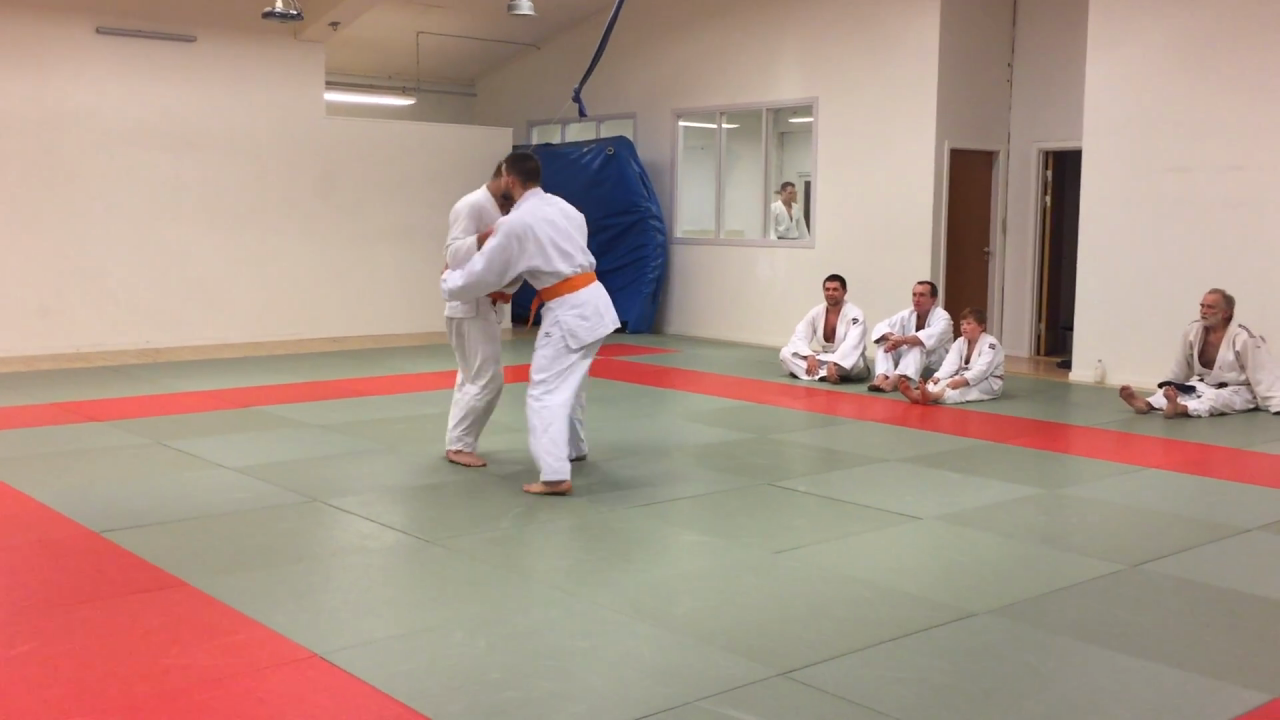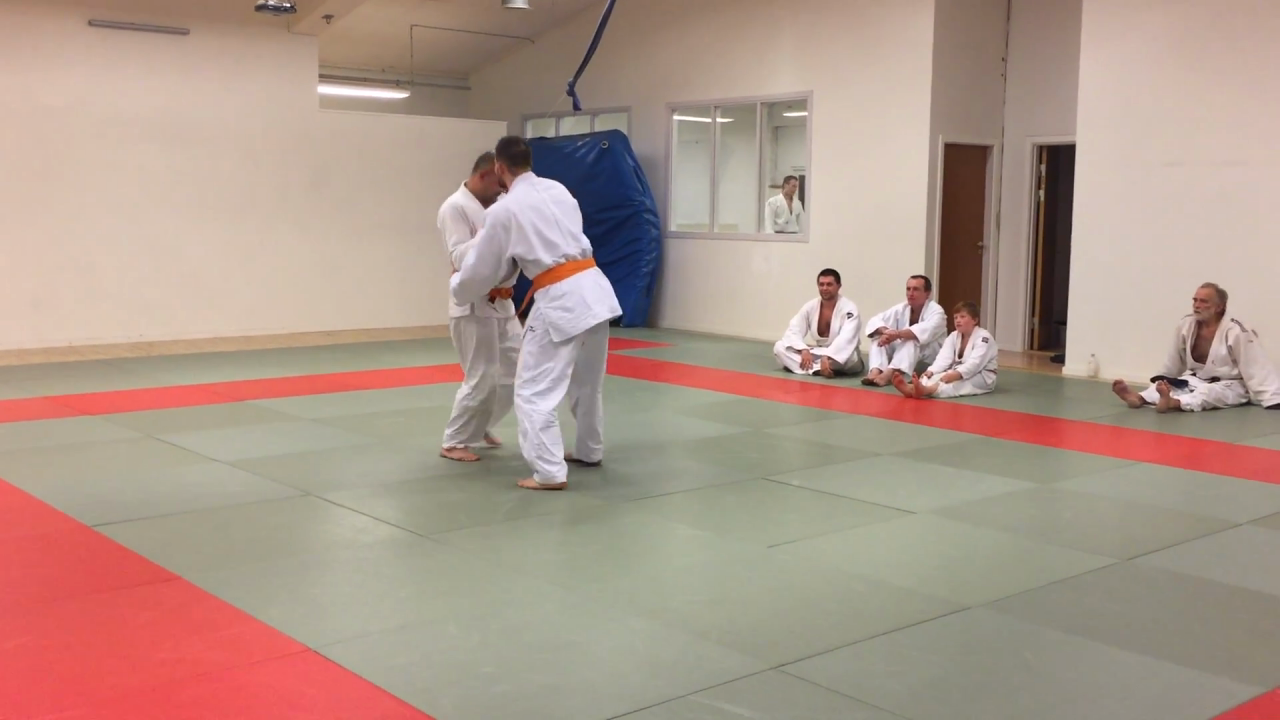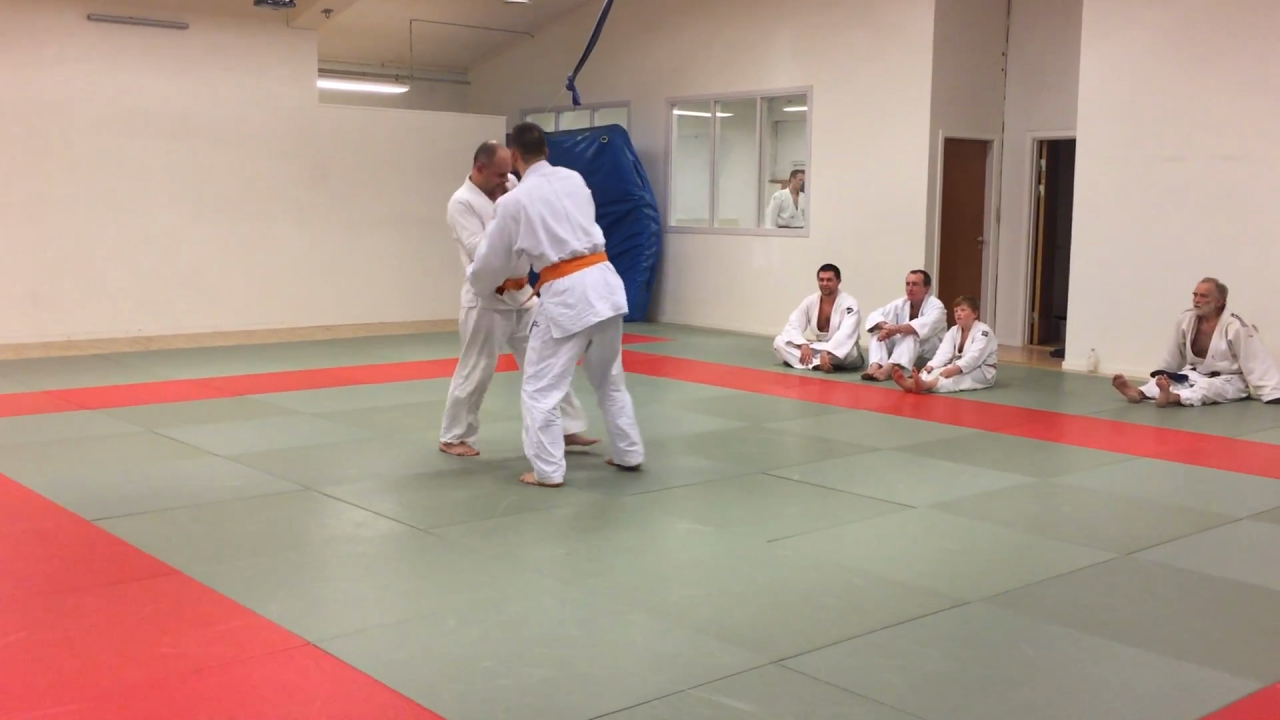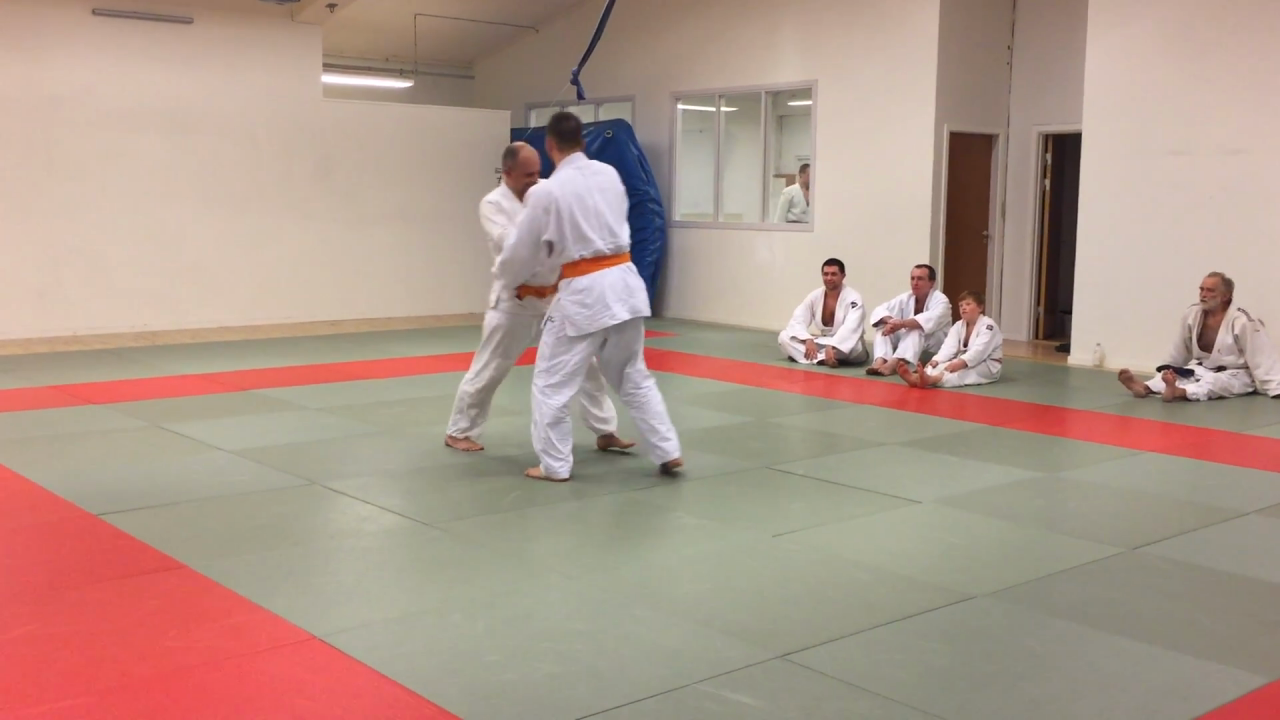
dt=0.2s
person 1, frame 1
left shoulder: (516, 224)
right shoulder: (560, 206)
left elbow: (483, 274)
left wrist: (449, 282)
left hip: (570, 310)
right hip: (588, 300)
left knee: (545, 392)
right knee: (562, 384)
left ankle: (555, 474)
right ankle: (570, 448)
person 1, frame 2
left shoulder: (502, 211)
right shoulder: (557, 190)
left elbow: (482, 270)
left wrist: (458, 287)
left hip: (560, 299)
right hip: (594, 288)
left knee: (535, 388)
right knee: (587, 381)
left ankle: (550, 473)
right ankle: (588, 450)
person 1, frame 3
left shoulder: (513, 202)
right shoulder: (574, 179)
left elbow: (492, 262)
left wrist: (476, 277)
left hip: (566, 294)
right hip: (604, 282)
left knee: (541, 386)
right knee: (609, 379)
left ankle: (548, 471)
right ankle: (628, 453)
person 1, frame 4
left shoulder: (546, 192)
right shoulder: (610, 175)
left elbow: (522, 253)
left wrist: (505, 277)
left hip: (584, 292)
right hip: (625, 283)
left knee: (551, 381)
right knee: (634, 377)
left ankle: (555, 465)
right ankle: (668, 450)
person 2, frame 1
left shoulder: (500, 207)
right shoulder: (472, 207)
right elbow: (455, 256)
right wrist: (488, 238)
left hip: (484, 304)
right hip: (471, 306)
left knee: (473, 377)
right knee: (486, 379)
left ankle: (459, 440)
right ankle: (458, 446)
person 2, frame 2
left shoulder: (496, 202)
right shoulder: (455, 208)
right elbow: (461, 260)
left hip: (500, 303)
right hip: (474, 307)
left knee: (514, 370)
right knee: (482, 379)
left ankle: (479, 427)
right ankle: (454, 443)
person 2, frame 3
left shoulder: (511, 184)
right shoulder: (461, 202)
right elbow: (482, 251)
left hip: (520, 293)
right hip: (487, 299)
right knee: (475, 371)
left ankle: (568, 429)
right ankle: (452, 438)
person 2, frame 4
right shoulder: (492, 204)
right elbow: (509, 243)
left hip: (550, 298)
right hip: (513, 302)
right knee: (489, 369)
left ankle: (605, 431)
right ankle: (458, 431)
